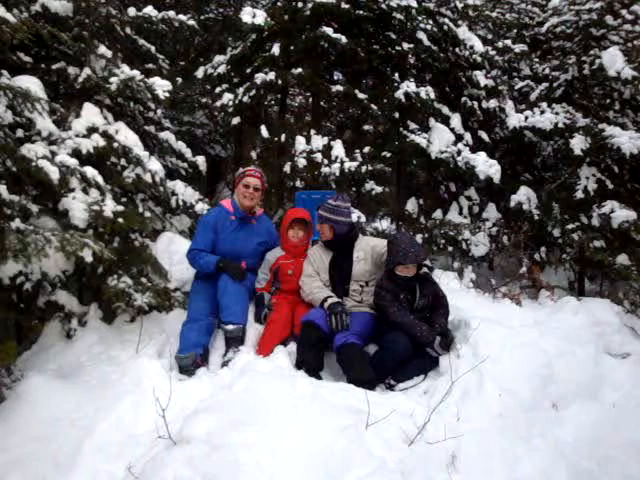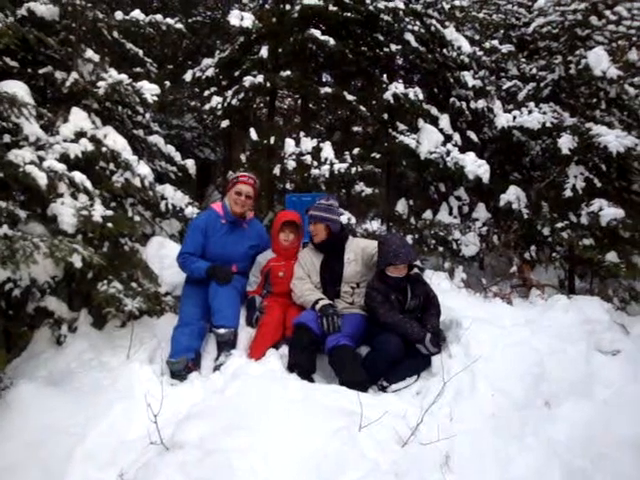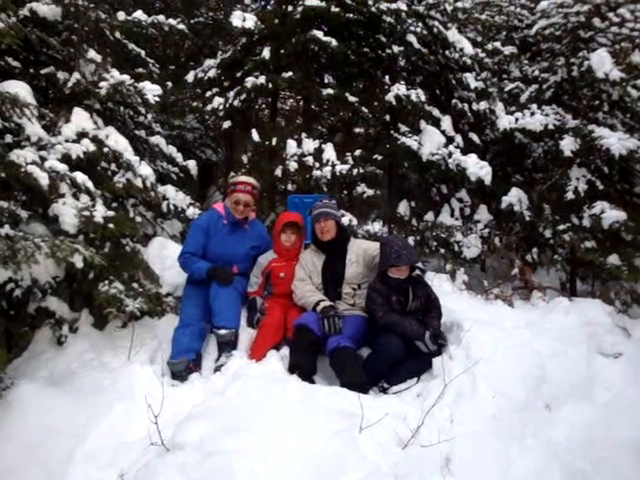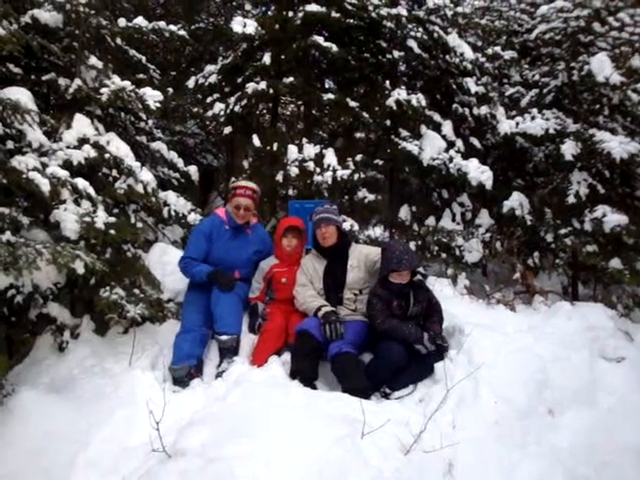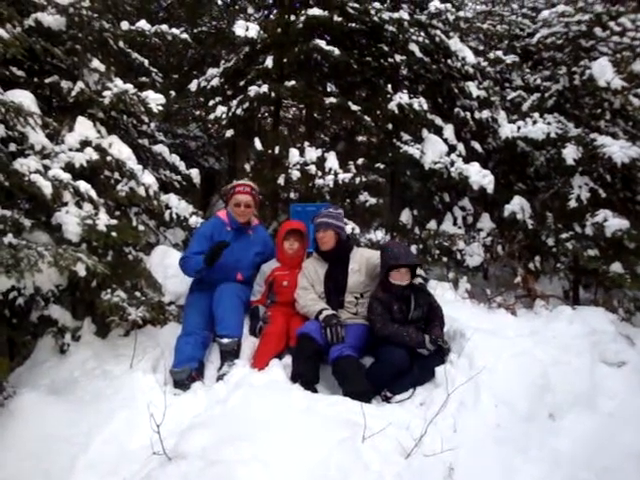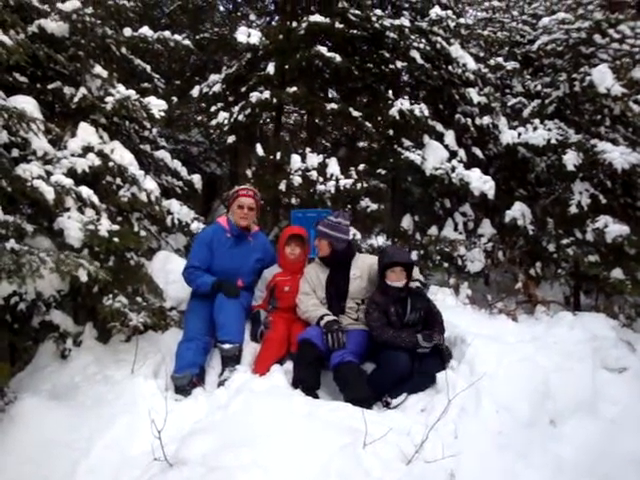
dt=0.4s
person 1, frame 1
left shoulder: (265, 225)
right shoulder: (215, 216)
right elbow: (195, 255)
right wrist: (222, 263)
left hip: (243, 280)
right hip: (210, 277)
left knee: (229, 281)
right knee: (199, 315)
left ankle: (234, 337)
right ankle: (190, 359)
person 1, frame 2
left shoulder: (256, 229)
right shoulder: (205, 220)
right elbow: (185, 259)
right wrist: (211, 270)
left hip: (234, 283)
right hip: (201, 282)
left knee: (223, 286)
right knee: (191, 319)
left ankle: (226, 340)
right ankle: (182, 364)
person 1, frame 3
left shoulder: (258, 230)
right shoulder: (206, 220)
right elbow: (187, 258)
right wrist: (211, 270)
left hip: (236, 284)
right hip: (202, 281)
left knee: (223, 286)
right knee: (192, 319)
left ankle: (227, 342)
right ankle: (183, 365)
person 1, frame 4
left shoulder: (260, 234)
right shoulder: (209, 225)
right elbow: (187, 263)
right wrist: (212, 273)
left hip: (237, 289)
right hip: (204, 287)
left knee: (225, 290)
right knee: (193, 325)
left ankle: (228, 349)
right ankle: (184, 371)
person 1, frame 5
left shoulder: (261, 236)
right shoulder: (210, 227)
right elbow: (187, 263)
right wrist: (208, 259)
left hip: (239, 292)
right hip: (206, 289)
left knee: (227, 292)
right knee: (195, 328)
left ankle: (229, 353)
right ankle: (185, 374)
person 1, frame 6
left shoulder: (261, 242)
right shoulder: (210, 234)
right elbow: (191, 273)
right wrist: (217, 284)
left hip: (240, 298)
right hip: (206, 296)
left knee: (227, 301)
right knee: (196, 334)
left ankle: (230, 358)
right ankle: (186, 379)
person 2, frame 1
left shoulder: (369, 246)
right shoulder: (315, 252)
right elbow: (309, 284)
right wrist: (330, 302)
left hip: (362, 310)
right hip: (331, 312)
left knee: (345, 340)
right knee: (314, 319)
left ankle: (363, 388)
right ankle: (306, 376)
person 2, frame 2
left shoulder: (359, 247)
right shoulder: (306, 255)
right elbow: (300, 287)
right wrist: (322, 305)
left hip: (354, 312)
right hip: (322, 315)
left knee: (337, 342)
right knee: (306, 322)
left ankle: (356, 389)
right ankle: (298, 379)
person 2, frame 3
left shoulder: (361, 249)
right shoulder: (307, 256)
right elbow: (301, 288)
right wrist: (323, 306)
left hip: (354, 313)
right hip: (323, 316)
left knee: (339, 343)
right knee: (307, 323)
left ankle: (356, 391)
right ankle: (299, 379)
person 2, frame 4
left shoulder: (362, 254)
right shoulder: (308, 261)
right elbow: (303, 293)
right wrist: (324, 312)
left hip: (356, 319)
right hip: (324, 321)
left knee: (340, 349)
right knee: (308, 328)
left ankle: (358, 396)
right ankle: (301, 385)
person 2, frame 5
left shoulder: (364, 258)
right shoulder: (310, 264)
right elbow: (305, 297)
right wrist: (326, 315)
left hip: (356, 322)
right hip: (326, 324)
left knee: (341, 352)
right knee: (309, 331)
left ankle: (359, 399)
right ankle: (302, 388)
person 2, frame 6
left shoulder: (366, 264)
right shoulder: (312, 270)
right elbow: (306, 302)
right wrist: (327, 321)
left hip: (357, 328)
right hip: (328, 330)
left knee: (342, 358)
right knee: (310, 338)
left ankle: (360, 405)
right ankle: (303, 395)
person 3, frame 1
left shoulder: (425, 279)
right shoulder: (385, 286)
left elbow: (441, 304)
right elbow: (400, 318)
left wrist: (437, 328)
right wrist: (429, 338)
left hip: (422, 330)
right hip: (394, 331)
left knee: (444, 341)
right knee: (400, 346)
left ankle: (398, 377)
person 3, frame 2
left shoulder: (416, 279)
right shoulder: (376, 287)
left elbow: (432, 304)
right elbow: (389, 318)
left wrist: (429, 329)
right wrist: (420, 336)
left hip: (415, 331)
right hip: (386, 332)
left knee: (435, 342)
right knee: (392, 347)
left ankle: (390, 378)
person 3, frame 3
left shoulder: (418, 281)
right shoulder: (377, 288)
left elbow: (433, 306)
right elbow: (385, 319)
left wrist: (431, 330)
right wrist: (418, 333)
left hip: (415, 334)
right hip: (388, 334)
left knee: (434, 345)
right knee: (393, 348)
left ankle: (391, 380)
person 3, frame 4
left shoulder: (419, 286)
right shoulder: (379, 293)
left elbow: (435, 311)
right elbow: (384, 324)
left wrist: (432, 333)
right wrist: (417, 336)
left hip: (418, 339)
right hip: (390, 340)
left knee: (435, 351)
right knee: (395, 355)
left ankle: (392, 386)
person 3, frame 5
left shoulder: (419, 289)
right shoulder: (380, 296)
left elbow: (436, 315)
right elbow: (384, 328)
left wrist: (434, 336)
right wrist: (418, 340)
left hip: (419, 342)
right hip: (391, 344)
left knee: (435, 357)
right knee: (398, 358)
left ankle: (393, 389)
person 3, frame 6
left shoulder: (417, 294)
right shoulder: (377, 300)
left elbow: (435, 319)
right elbow: (381, 333)
left wrist: (434, 339)
right wrist: (415, 339)
left hip: (419, 348)
right hip: (390, 349)
left knee: (435, 363)
right knee: (400, 363)
left ankle: (393, 394)
person 4, frame 1
right shoulder: (274, 256)
right elbow: (262, 283)
right wrist: (261, 304)
left hip: (304, 299)
right hip: (281, 297)
left knee: (303, 316)
right knee: (281, 315)
right ankle: (264, 355)
person 4, frame 2
right shoulder: (265, 258)
right elbow: (254, 286)
right wrist: (253, 308)
left hip: (296, 302)
right hip: (273, 300)
left knee: (294, 319)
right knee: (273, 318)
right ankle: (256, 358)
person 4, frame 3
right shoulder: (266, 259)
right elbow: (255, 287)
right wrist: (253, 309)
left hip: (297, 303)
right hip: (274, 301)
left knee: (295, 320)
right knee: (274, 319)
right ankle: (257, 359)
person 4, frame 4
right shoulder: (268, 265)
right elbow: (256, 292)
right wrist: (255, 314)
left hip: (298, 308)
right hip: (276, 306)
left knee: (297, 326)
right knee: (275, 325)
right ankle: (258, 365)
person 4, frame 5
right shoulder: (270, 268)
right elbow: (258, 295)
right wrist: (256, 316)
left hip: (300, 311)
right hip: (277, 309)
left knee: (298, 330)
right knee: (276, 329)
right ankle: (259, 367)
person 4, frame 6
right shoulder: (271, 273)
right elbow: (260, 300)
left hip: (301, 317)
right hip: (279, 314)
left knee: (299, 336)
right knee: (277, 335)
right ankle: (260, 373)
